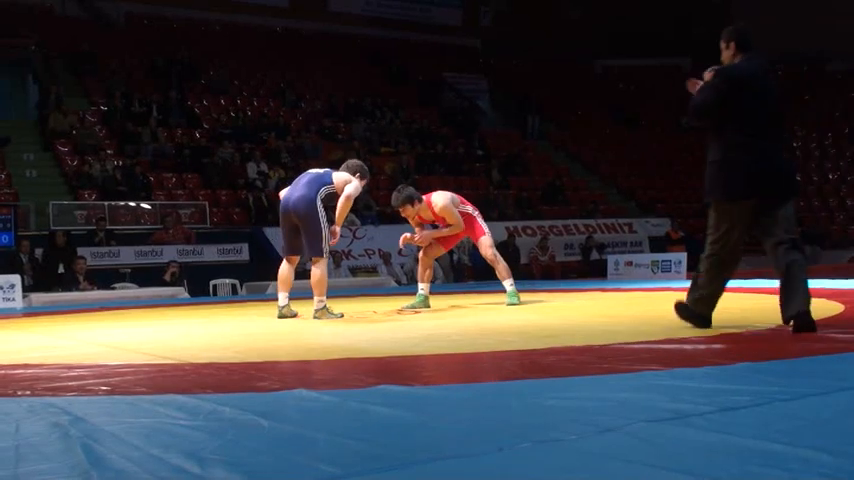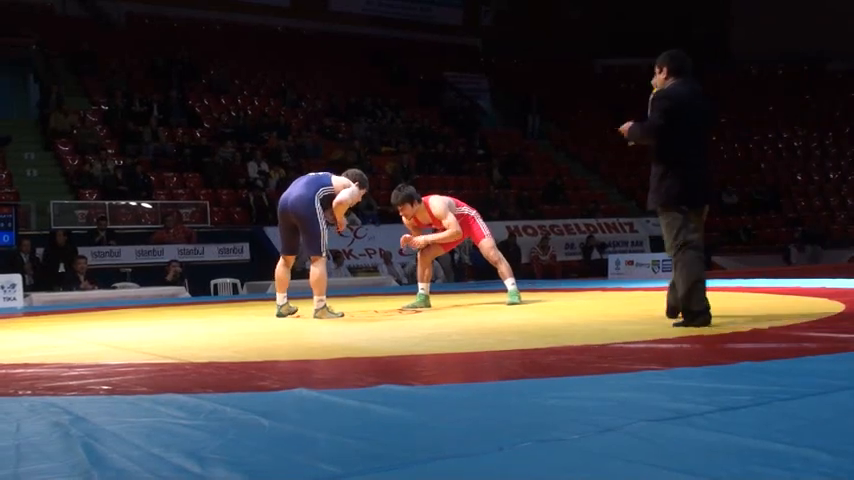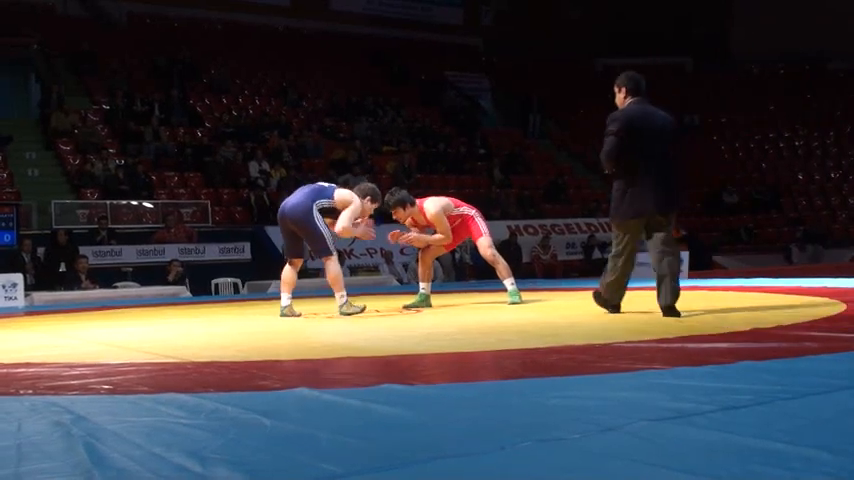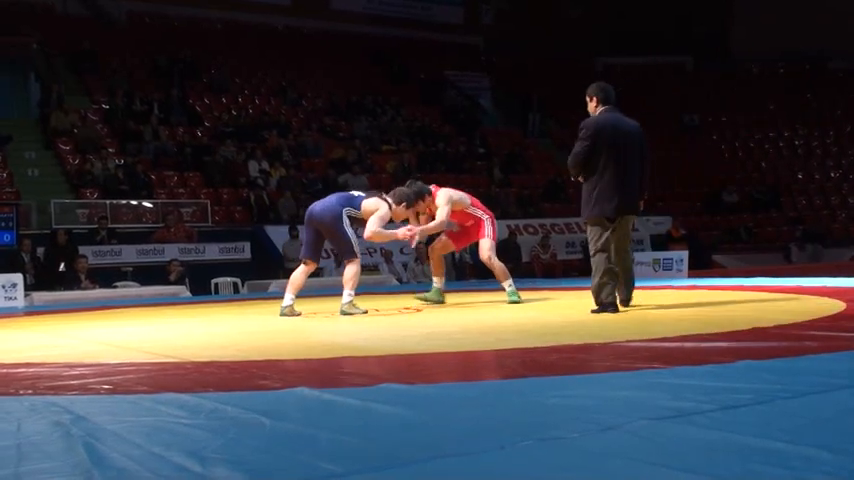
dt=0.5s
person 1, frame 1
left shoulder: (729, 75)
right shoulder: (769, 77)
left elbow: (698, 114)
left wrist: (706, 89)
right wrist: (711, 89)
left hip: (734, 174)
right hip: (773, 173)
left knee: (721, 246)
right knee: (784, 243)
left ankle: (699, 309)
right ankle: (799, 313)
person 1, frame 2
left shoulder: (667, 96)
right shoulder: (700, 99)
left elbow: (654, 132)
left wrist: (632, 130)
left hip: (673, 184)
right hip: (698, 184)
left knee: (683, 245)
right knee: (691, 243)
left ankle: (696, 309)
right ankle: (678, 301)
person 1, frame 3
left shoulder: (620, 118)
right shoulder: (666, 119)
left elbow: (609, 156)
right elbow: (673, 159)
left wrist: (612, 167)
right wrist: (673, 193)
left hip: (630, 196)
right hip: (662, 196)
left knee: (622, 251)
right knee: (665, 248)
left ankle: (610, 297)
right ankle: (668, 302)
person 1, frame 4
left shoulder: (591, 125)
right shoulder: (633, 126)
left elbow: (575, 160)
right elbow: (642, 163)
left wrist: (579, 175)
right wrist: (639, 195)
left hip: (600, 198)
right hip: (627, 198)
left knee: (601, 250)
right knee: (622, 248)
left ankle: (606, 301)
right ankle: (624, 296)
person 2, frame 1
left shoulder: (321, 175)
right shoulder: (353, 182)
left elbow: (283, 193)
right elbow: (347, 195)
right wrist: (337, 225)
left hip: (287, 201)
right hip: (308, 202)
left knee: (290, 258)
right knee: (320, 258)
left ankle: (283, 306)
right ankle: (320, 309)
person 2, frame 2
left shoulder: (322, 181)
right shoulder: (351, 188)
right elbow: (340, 201)
left wrist: (324, 215)
right wrist: (340, 220)
left hip: (284, 201)
right hip: (305, 202)
left knee: (287, 257)
right knee: (318, 257)
left ankle: (282, 306)
right ankle: (320, 308)
person 2, frame 3
left shoulder: (338, 195)
right shoulder: (356, 202)
right elbow: (341, 229)
left wrist: (354, 225)
right wrist: (357, 232)
left hip: (285, 208)
right hip: (303, 209)
left knee: (294, 261)
right knee: (330, 256)
left ankle: (286, 306)
right ankle: (344, 304)
person 2, frame 4
left shoulder: (378, 198)
right shoulder: (385, 209)
right elbow: (369, 234)
right wrist: (396, 234)
left hip: (315, 210)
right hip: (332, 214)
left knee: (308, 264)
right knee: (354, 260)
left ankle: (287, 306)
right ankle: (347, 304)
person 3, frame 1
left shoulder: (440, 203)
right shoulder: (413, 217)
left elbow: (459, 226)
right elbow: (424, 241)
left wrist: (431, 233)
right wrist: (410, 238)
left hip: (469, 219)
right hip: (450, 224)
left knee: (489, 253)
right knee: (424, 255)
left ankle: (512, 292)
right ankle: (422, 298)
person 3, frame 2
left shoulder: (436, 206)
right shoulder: (408, 220)
left elbow: (457, 233)
right elbow: (422, 243)
left wrist: (427, 238)
right wrist: (410, 240)
left hip: (469, 219)
right hip: (449, 226)
left knee: (492, 254)
right knee: (423, 255)
left ankle: (513, 292)
right ankle: (422, 298)
person 3, frame 3
left shoulder: (431, 209)
right shoulder: (409, 219)
left elbow: (447, 238)
right elbow: (424, 243)
left wrist: (420, 237)
right wrist: (405, 238)
left hip: (470, 218)
right hip: (453, 226)
left knee: (489, 253)
right knee: (424, 254)
left ankle: (513, 292)
right ankle: (423, 297)
person 3, frame 4
left shoulder: (442, 197)
right shoulder: (427, 200)
left elbow: (441, 223)
right elbow: (420, 227)
left wrist: (420, 231)
right wrist: (413, 222)
left hip: (482, 220)
right hip: (465, 225)
left knee: (486, 256)
right knee: (434, 250)
left ankle: (511, 292)
right ankle: (437, 292)
